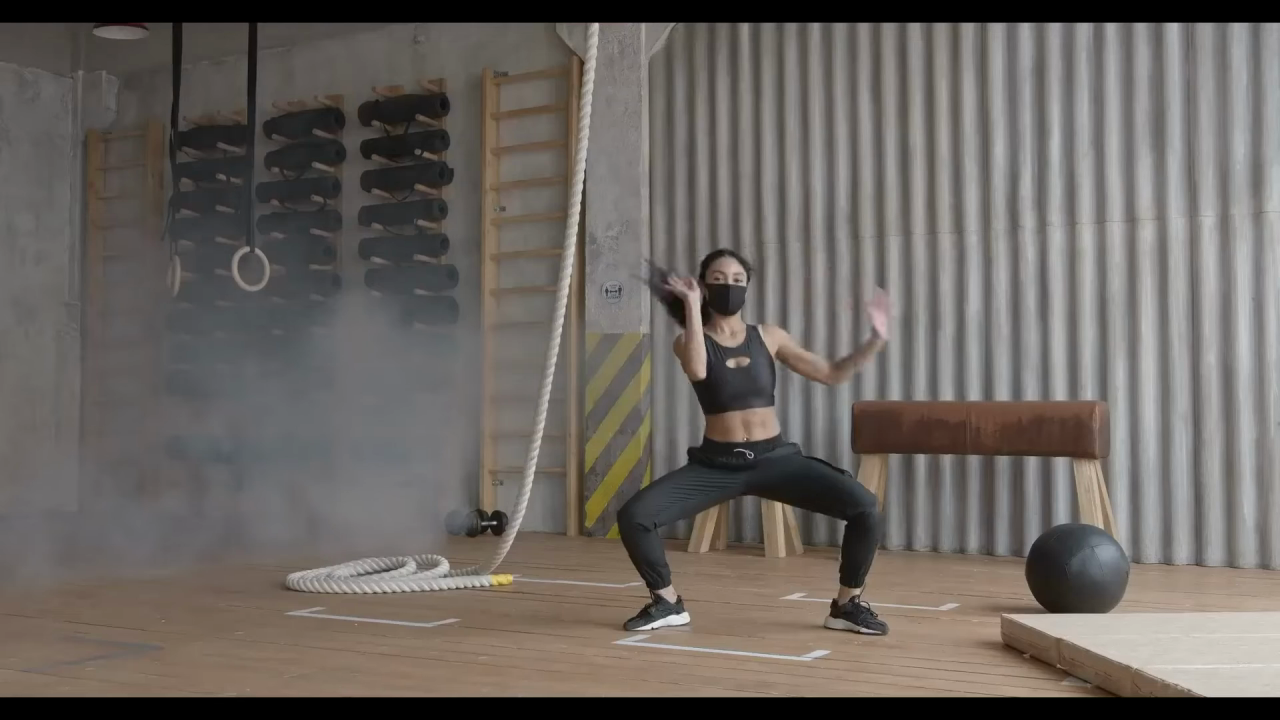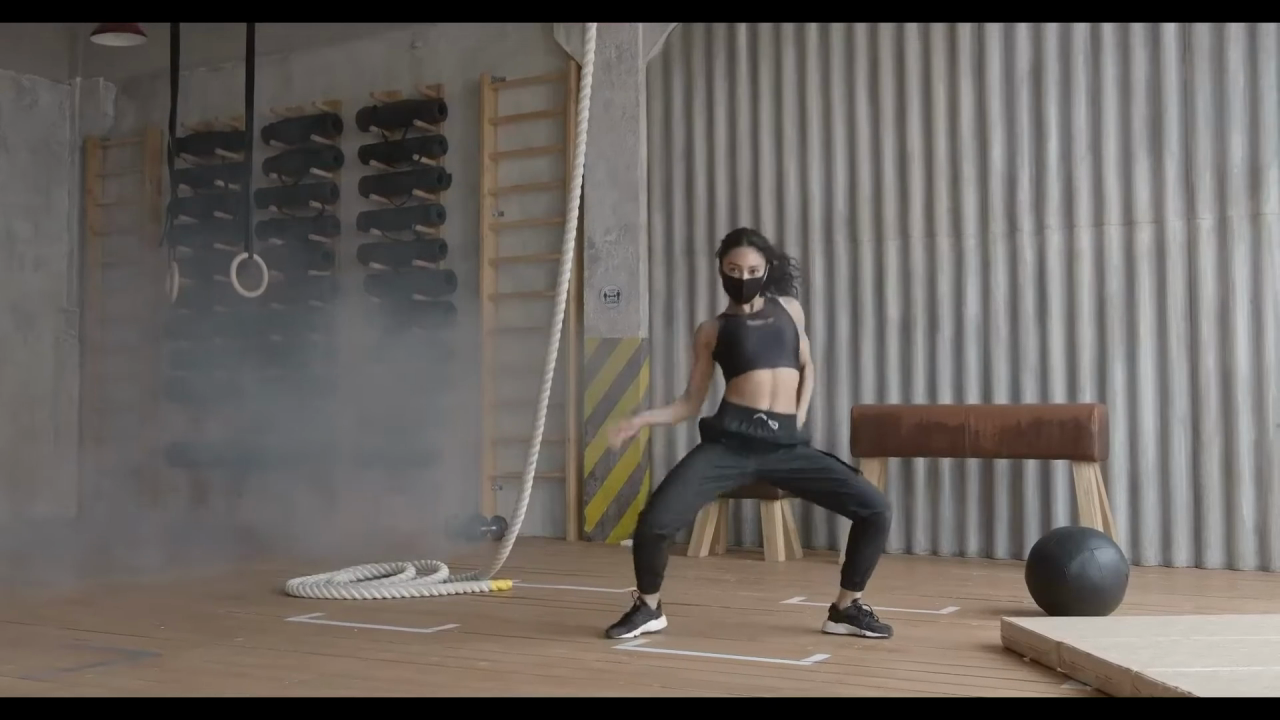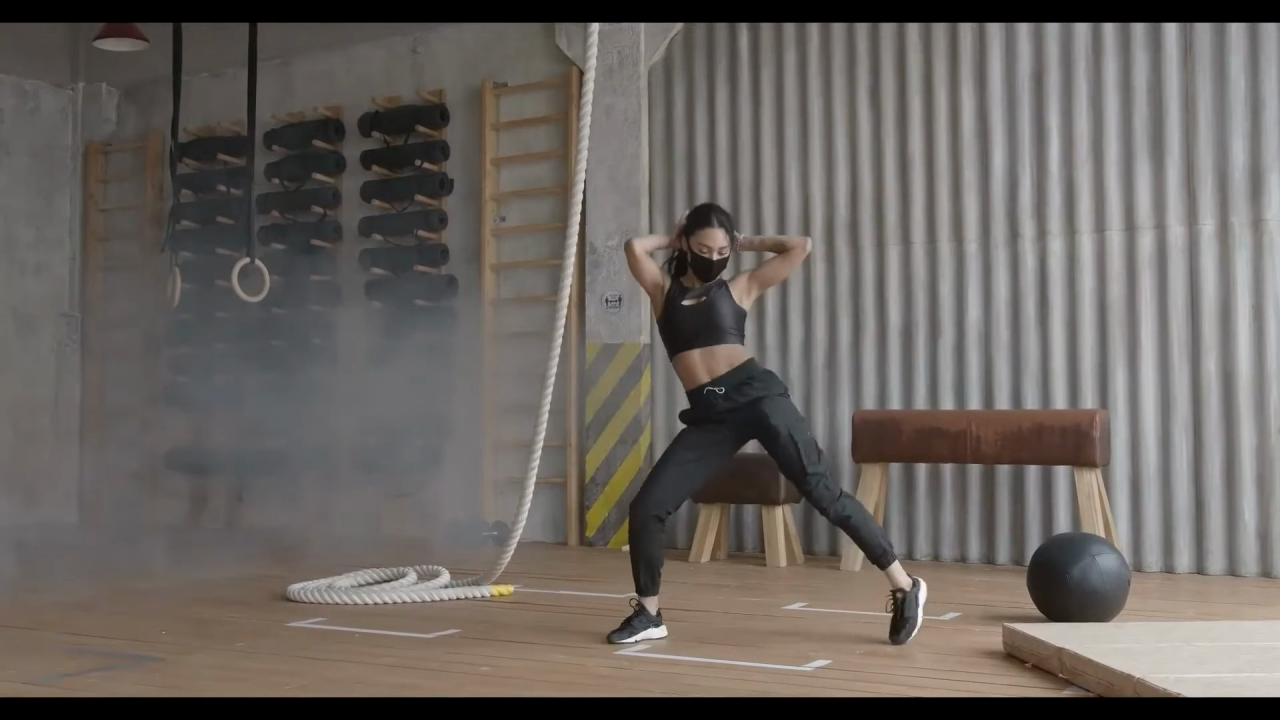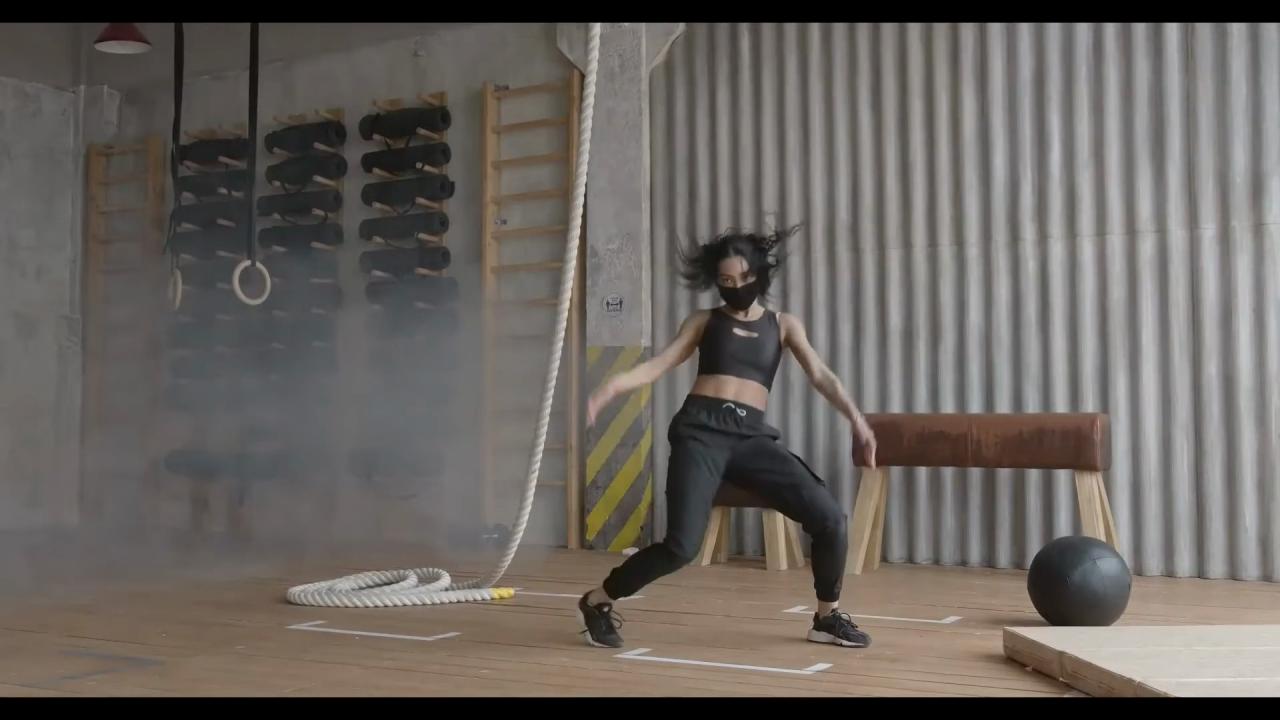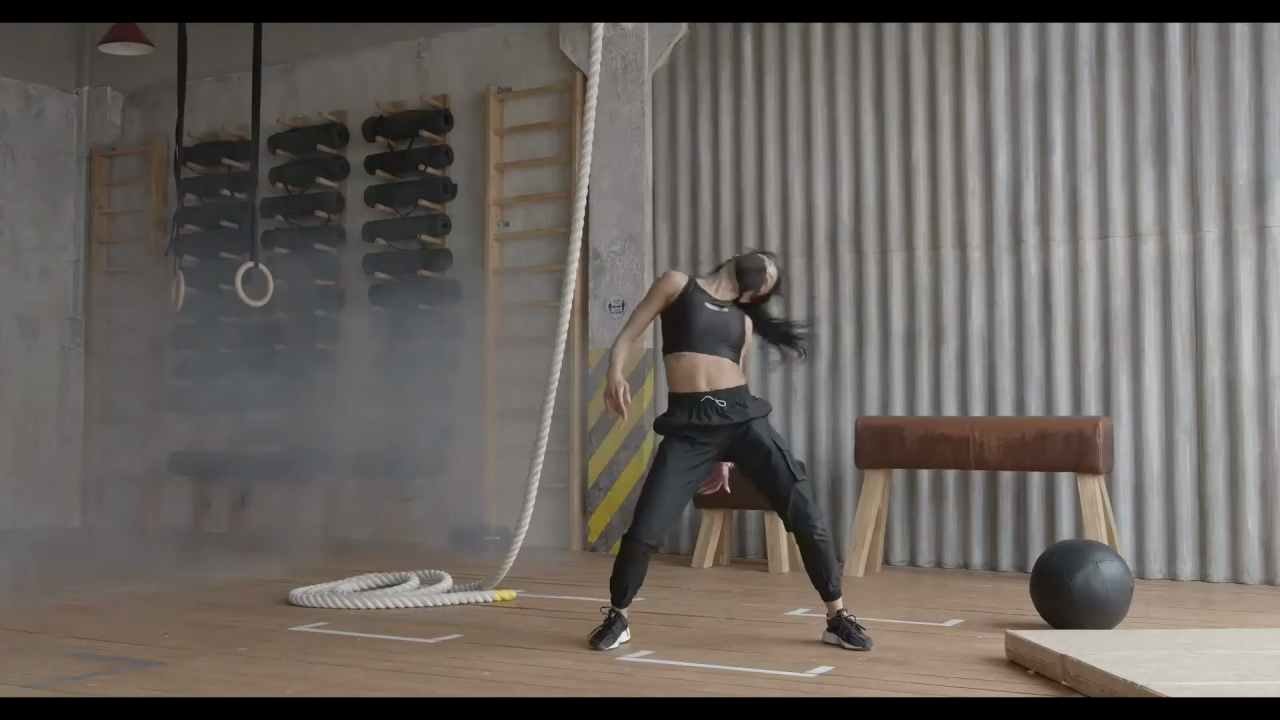
dt=1s
person 1, frame 1
left shoulder: (770, 337)
right shoulder: (688, 342)
left elbow: (832, 374)
right elbow: (698, 371)
left wrist: (876, 340)
right wrist: (692, 306)
left hip: (774, 458)
right hip: (716, 463)
left knee: (865, 508)
right knee: (633, 516)
left ankle: (846, 604)
right ankle: (668, 602)
person 1, frame 2
left shoulder: (788, 307)
right shoulder: (712, 329)
left elbow: (806, 366)
right elbow: (692, 401)
left wrist: (800, 412)
right wrist: (642, 418)
left hip: (786, 443)
right hip: (730, 441)
left knee: (875, 508)
right knee: (655, 521)
left ankle: (846, 607)
right ankle: (648, 607)
person 1, frame 3
left shoulder: (739, 287)
right shoulder: (663, 290)
left elbow: (800, 246)
right elbow: (633, 248)
left wrist: (747, 243)
right wrist: (672, 239)
left hip: (756, 395)
right hip: (708, 415)
left knee: (821, 491)
right knee: (645, 508)
left ankle: (903, 585)
right ankle: (648, 613)
person 1, frame 4
left shoulder: (783, 325)
right shoulder: (703, 321)
left elbow: (818, 374)
right elbow: (654, 367)
left wrist: (854, 416)
right wrist: (606, 391)
left hip: (753, 438)
right hip: (700, 433)
left knee: (830, 520)
right knee: (681, 546)
left ankle: (827, 616)
right ankle: (598, 603)
person 1, frame 5
left shoulder: (744, 319)
right shoulder: (677, 283)
right elbow: (625, 338)
left wrist: (722, 457)
right wrist: (615, 374)
left hip: (743, 418)
right hip: (688, 426)
left knee: (806, 516)
right knee: (644, 531)
left ankle: (837, 617)
right ankle: (618, 616)
